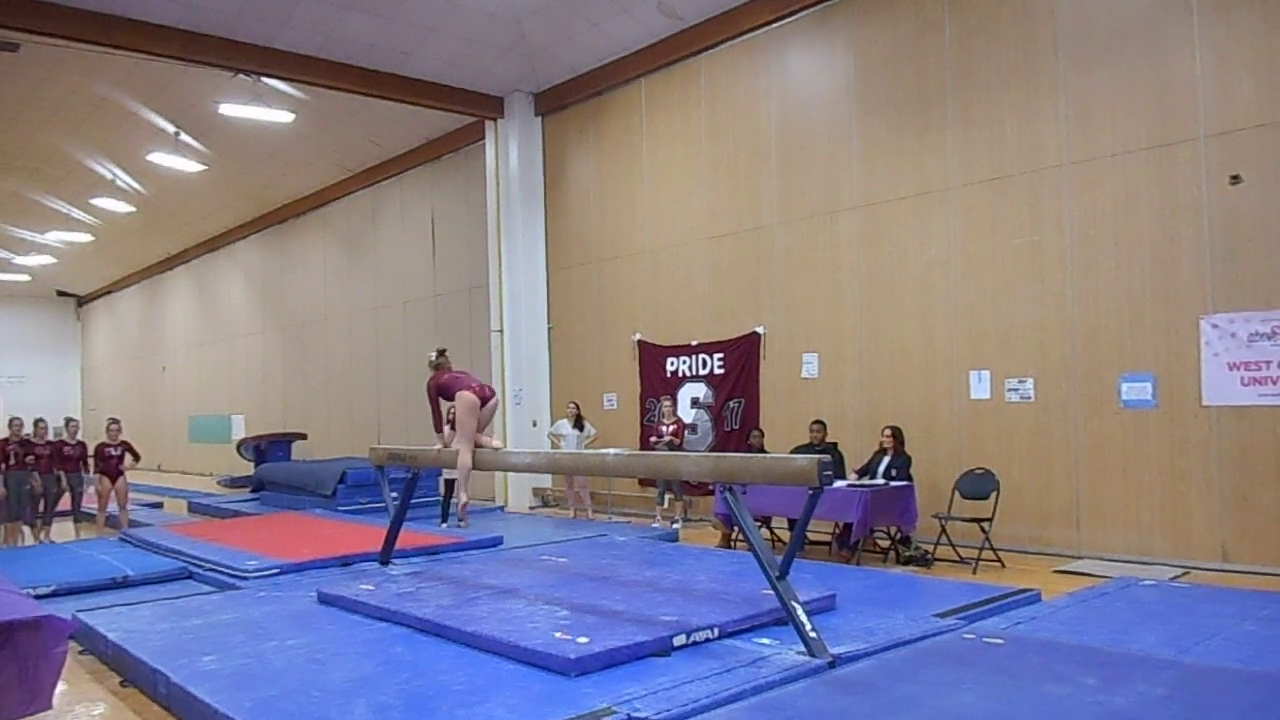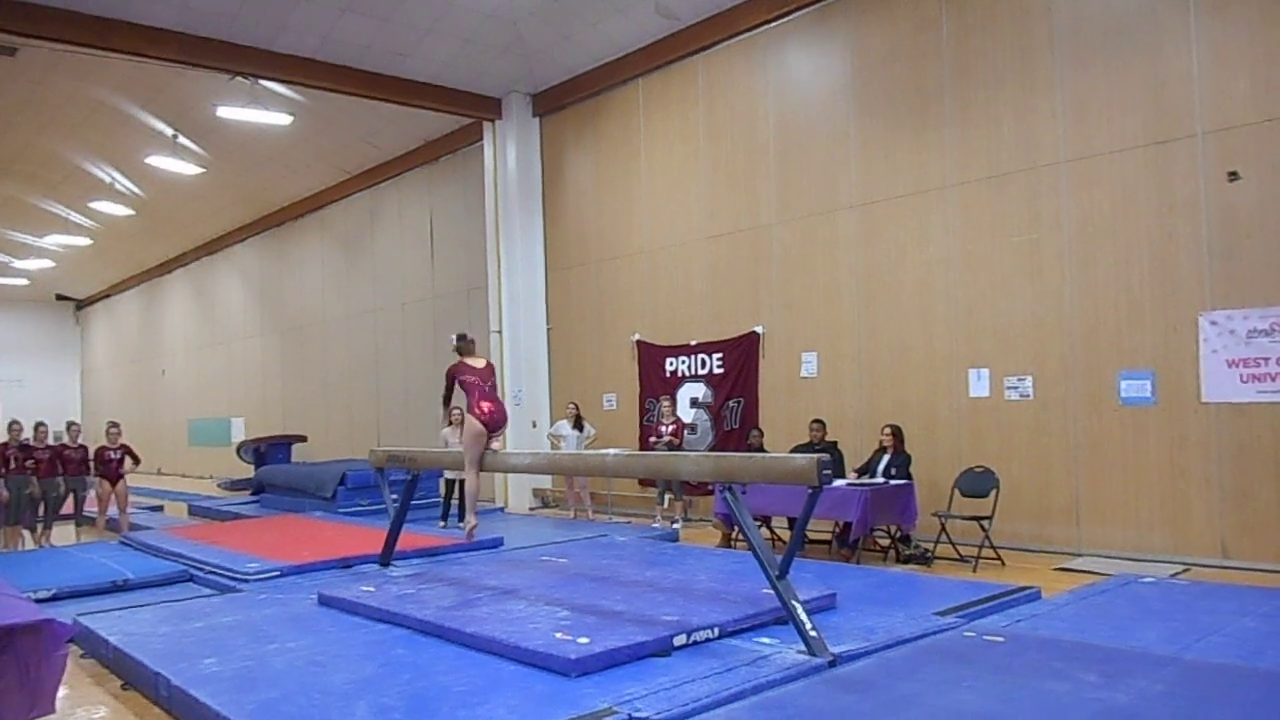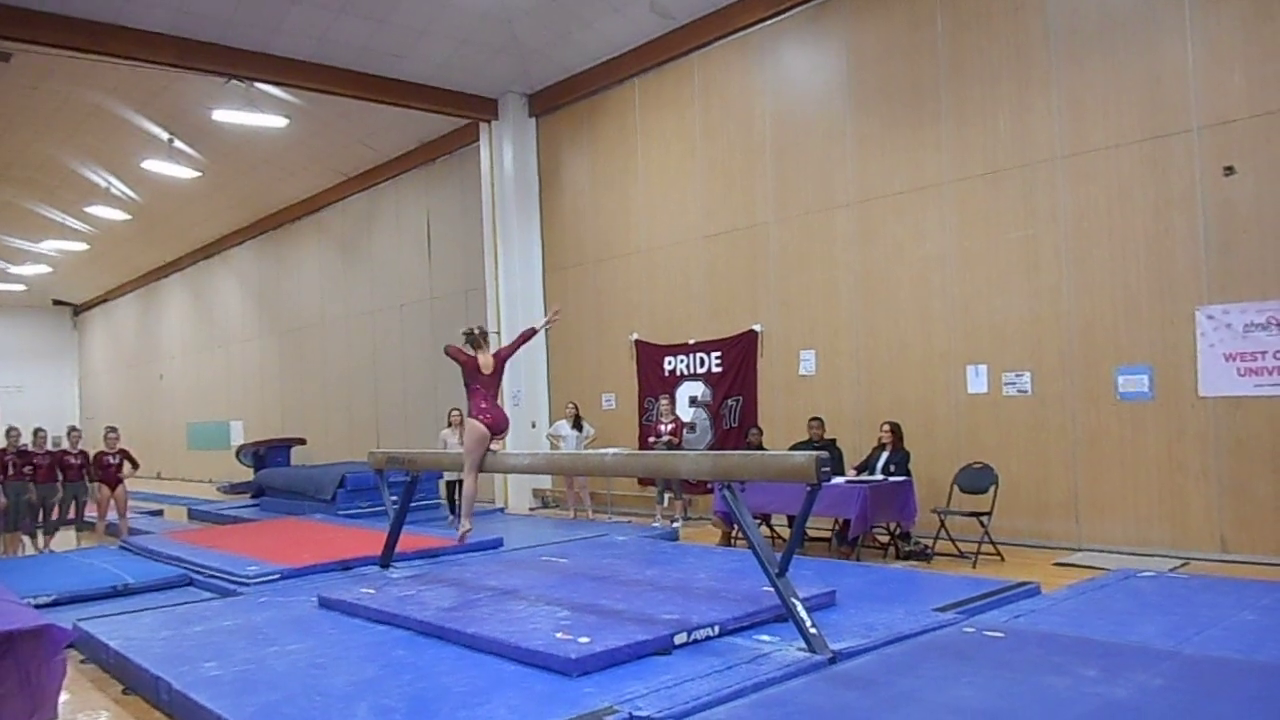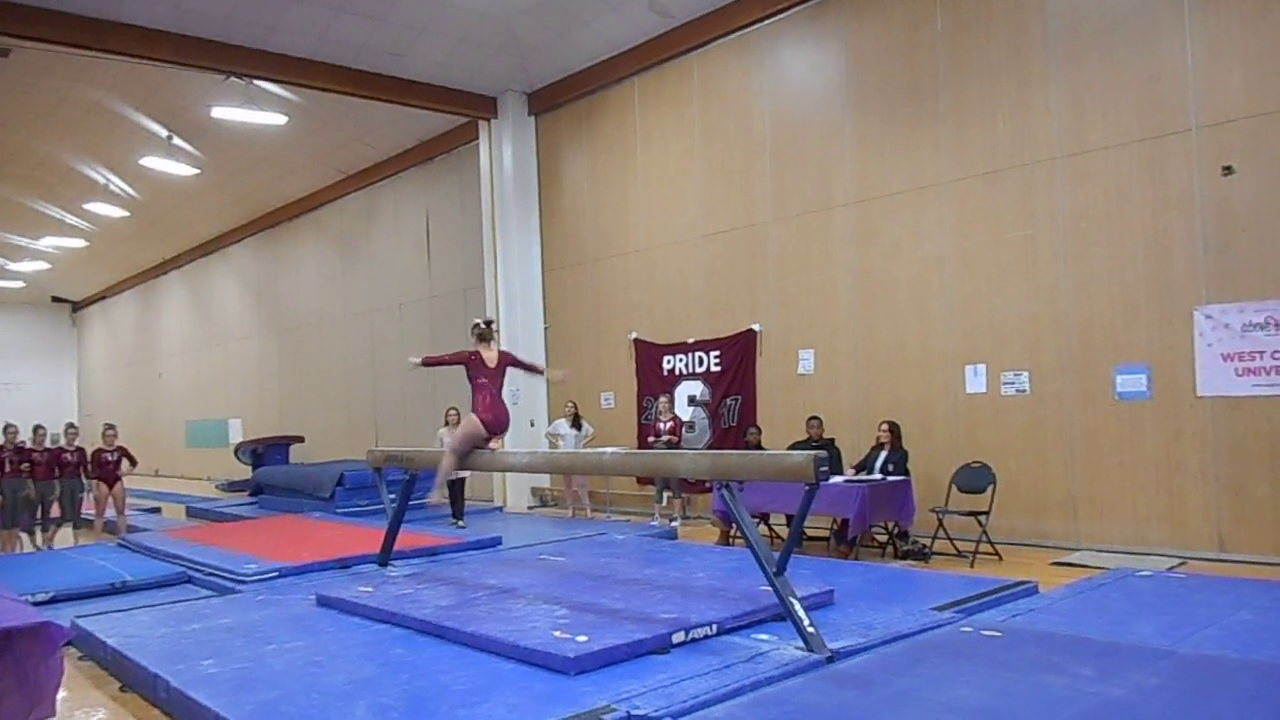
dt=0.3s
person 1, frame 1
left shoulder: (433, 381)
right shoulder: (462, 374)
left elbow: (437, 412)
left wrist: (441, 440)
left hip: (468, 396)
right hip: (489, 393)
left knee: (465, 449)
right knee: (469, 437)
left ankle: (463, 496)
right ankle: (485, 441)
person 1, frame 2
left shoulder: (454, 369)
right shoulder: (489, 365)
left elbow: (448, 395)
left wrist: (446, 411)
left hip: (478, 415)
right hip: (499, 416)
left knee: (471, 470)
left ankle: (471, 517)
right ankle: (490, 443)
person 1, frame 3
left shoulder: (467, 360)
right shoulder: (500, 357)
left elbow: (448, 349)
right elbow: (523, 337)
left wrist: (464, 352)
right wrist: (544, 323)
left hip: (479, 420)
right hip: (501, 421)
left knee: (470, 473)
left ankle: (465, 521)
right ankle: (491, 444)
person 1, frame 4
left shoulder: (469, 357)
right shoulder: (503, 357)
left elbow: (437, 360)
right elbow: (528, 367)
left wrist: (417, 361)
right wrist: (551, 375)
left hip: (482, 418)
right hip: (502, 420)
left knee: (451, 450)
right ankle: (487, 442)
